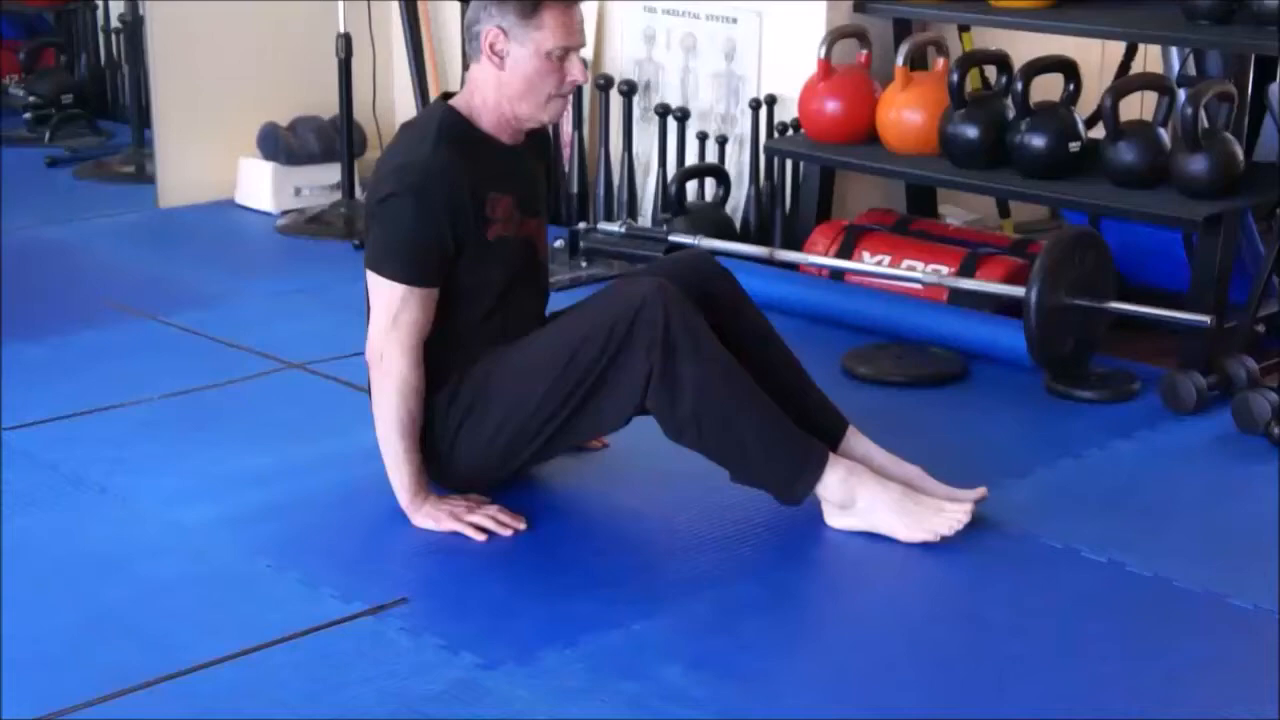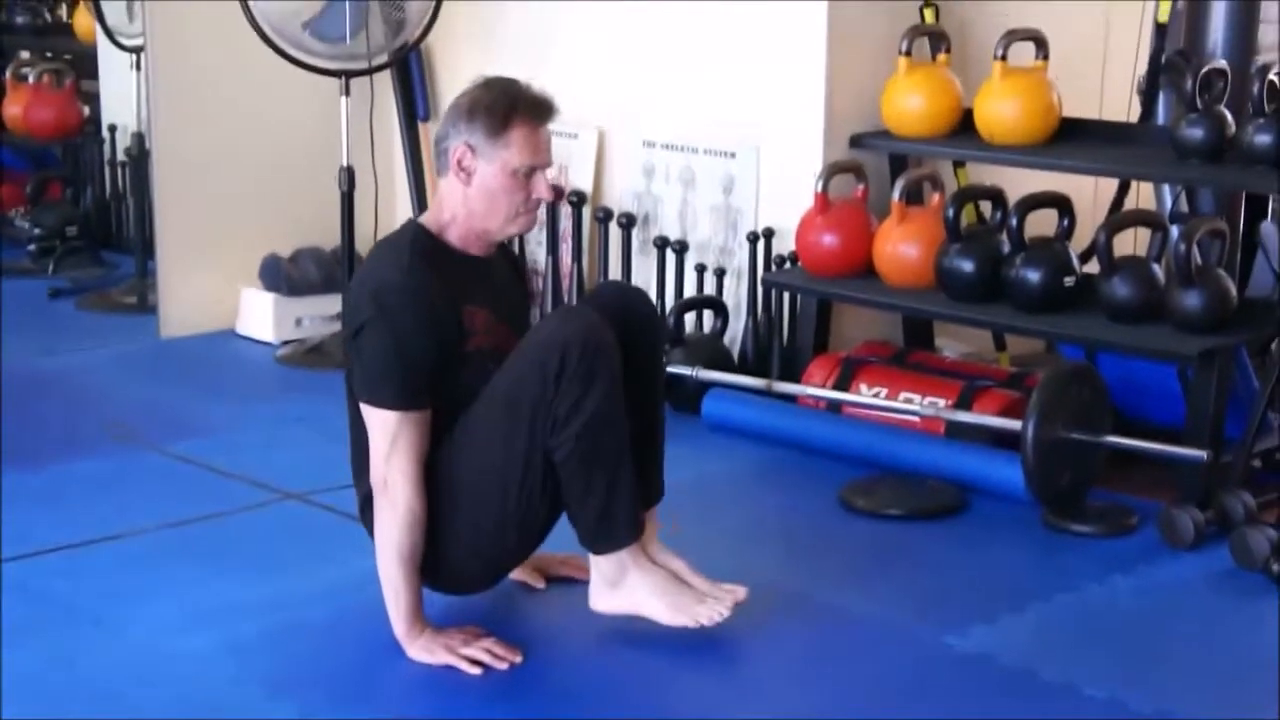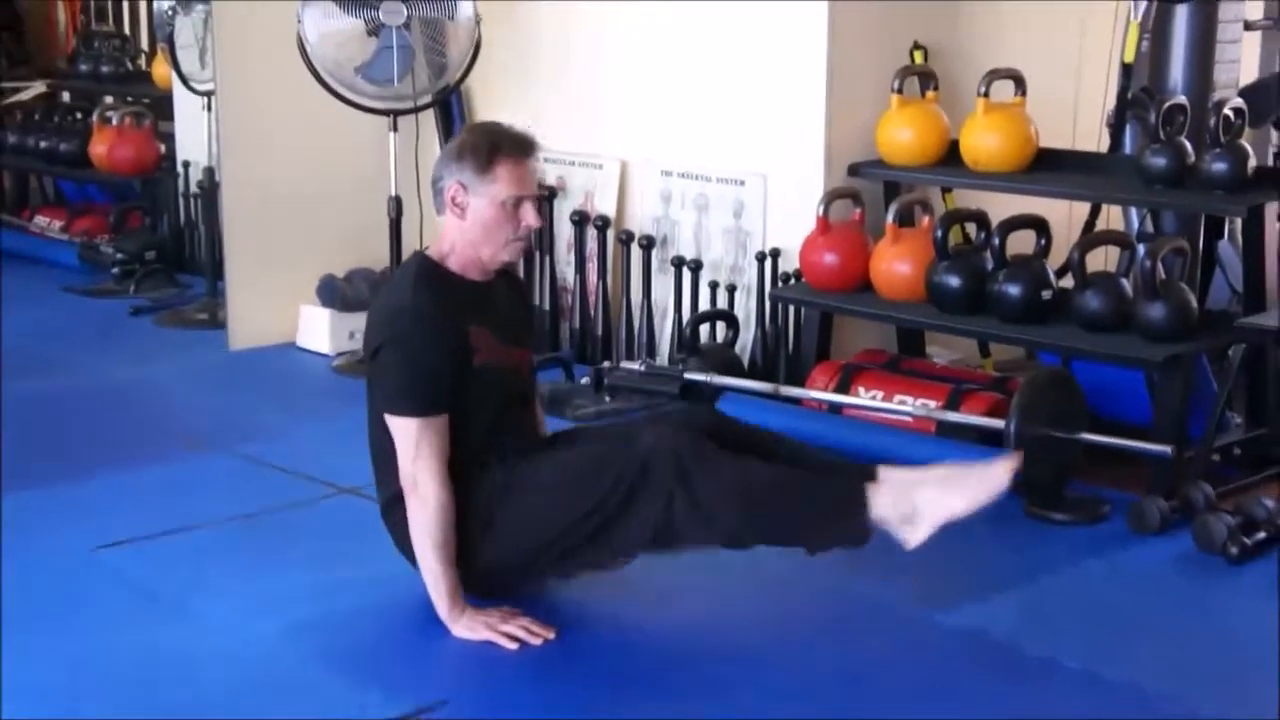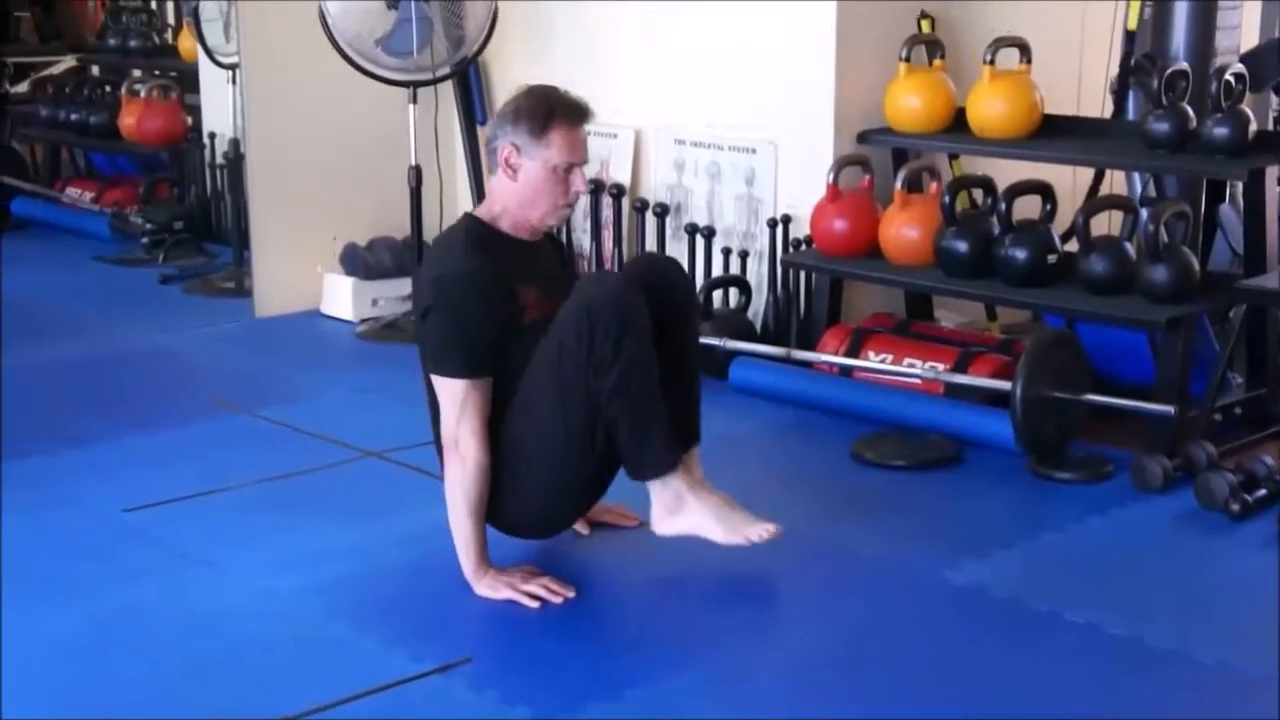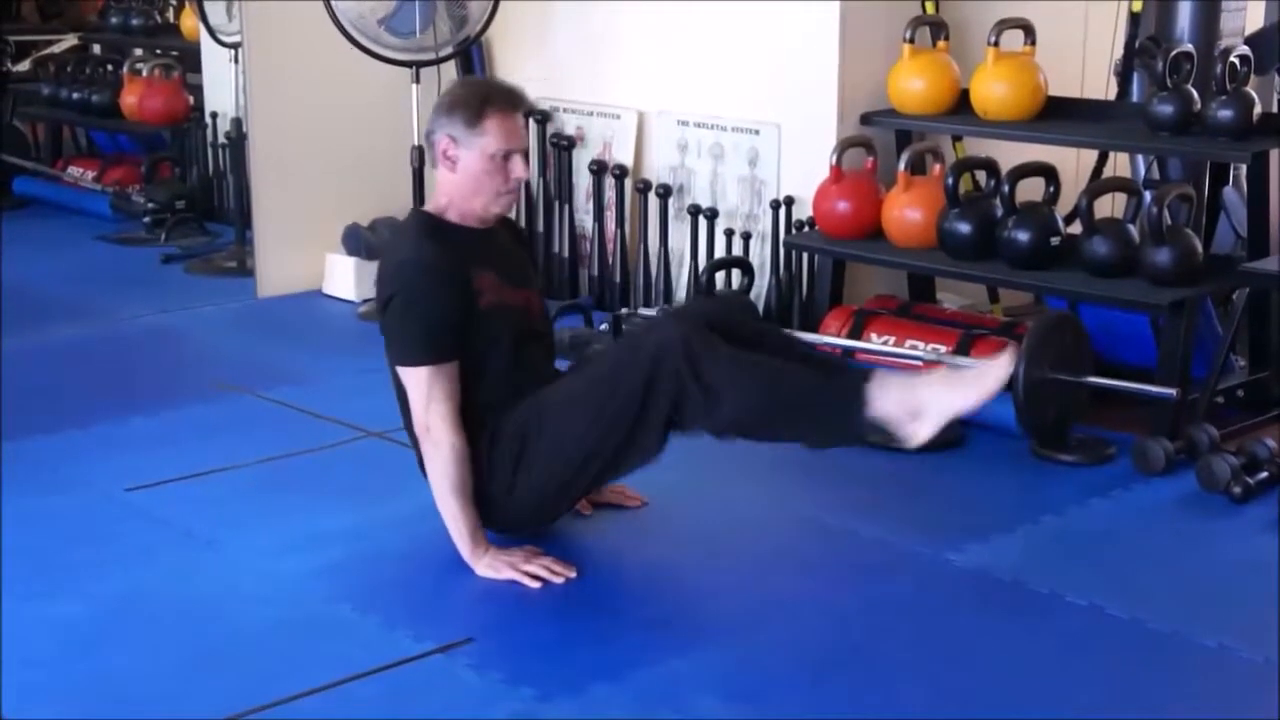
dt=1s
person 1, frame 1
left shoulder: (527, 143)
right shoulder: (427, 172)
right elbow: (390, 346)
left wrist: (553, 405)
right wrist: (416, 499)
left hip: (508, 383)
right hip: (455, 421)
left knee: (696, 279)
right knee: (650, 314)
left ankle: (848, 453)
right ankle: (837, 487)
person 1, frame 2
left shoulder: (497, 263)
right shoulder: (401, 287)
right elbow: (393, 469)
left wrist: (514, 546)
right wrist: (412, 631)
left hip: (489, 506)
right hip: (446, 535)
left knee: (624, 311)
right knee: (576, 342)
left ankle: (632, 539)
right ankle: (616, 569)
person 1, frame 3
left shoulder: (502, 287)
right shoulder: (415, 314)
right elbow: (421, 475)
left wrist: (559, 518)
right wrist: (456, 612)
left hip: (511, 490)
right hip: (468, 532)
left knee: (688, 430)
right knee: (666, 463)
left ankle: (887, 492)
right ankle: (887, 508)
person 1, frame 4
left shoulder: (541, 245)
right shoulder: (462, 271)
right elbow: (461, 433)
left wrist: (574, 497)
right wrist: (478, 571)
left hip: (561, 467)
right hip: (520, 487)
left knee: (659, 278)
right knee: (605, 301)
left ankle: (678, 478)
right ankle: (670, 494)
person 1, frame 5
left shoulder: (500, 234)
right shoulder: (421, 264)
right elbow: (434, 422)
left wrist: (572, 470)
right wrist: (478, 551)
left hip: (540, 440)
right hip: (505, 475)
left knee: (714, 322)
right knee: (674, 353)
left ankle: (897, 398)
right ankle: (887, 404)
